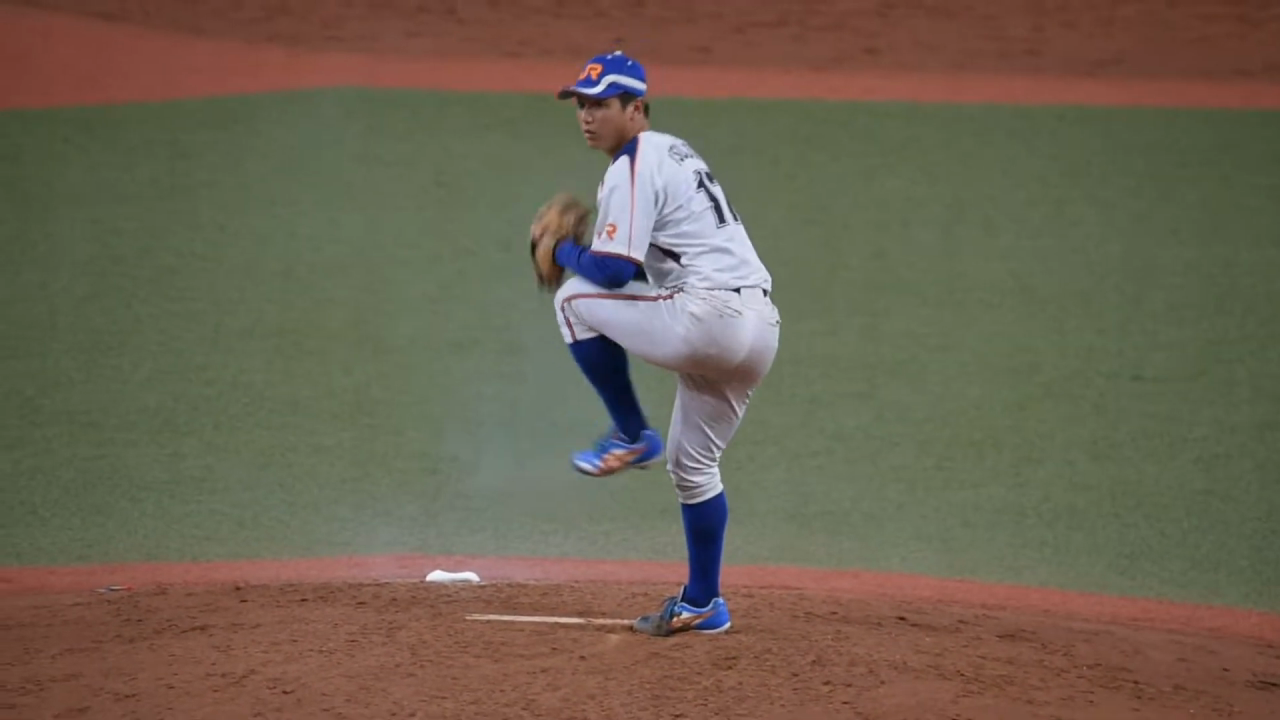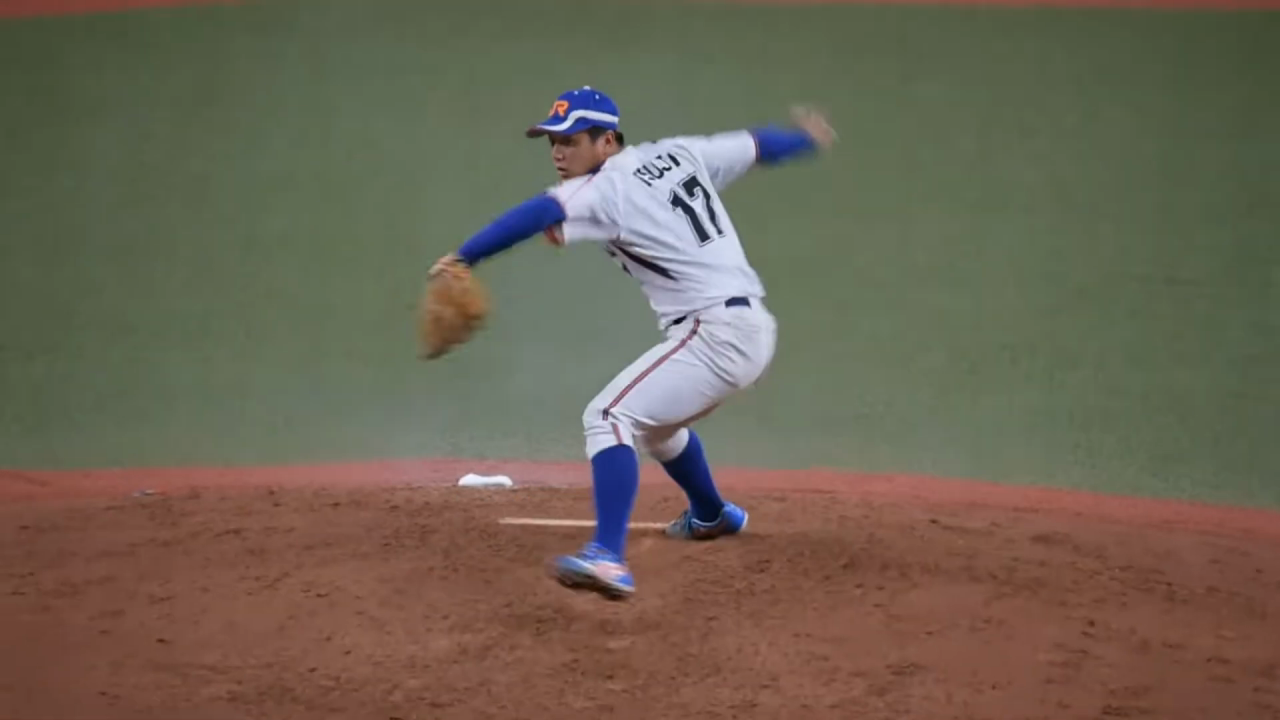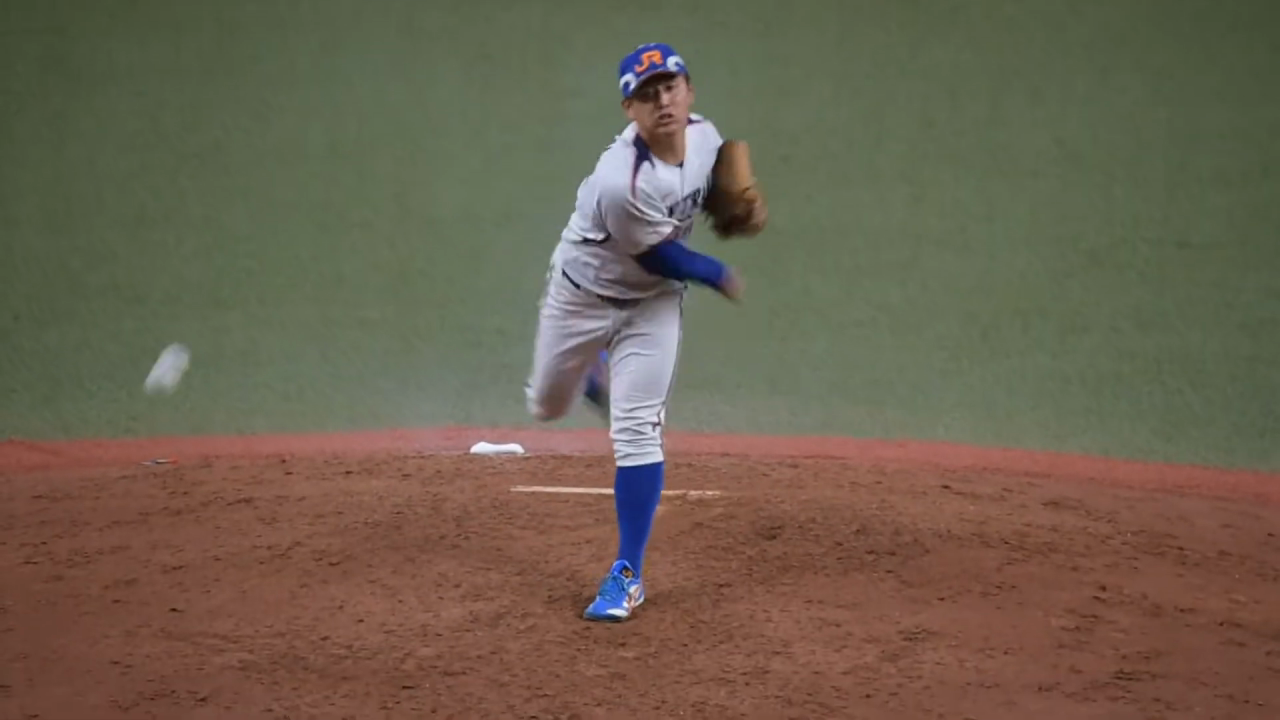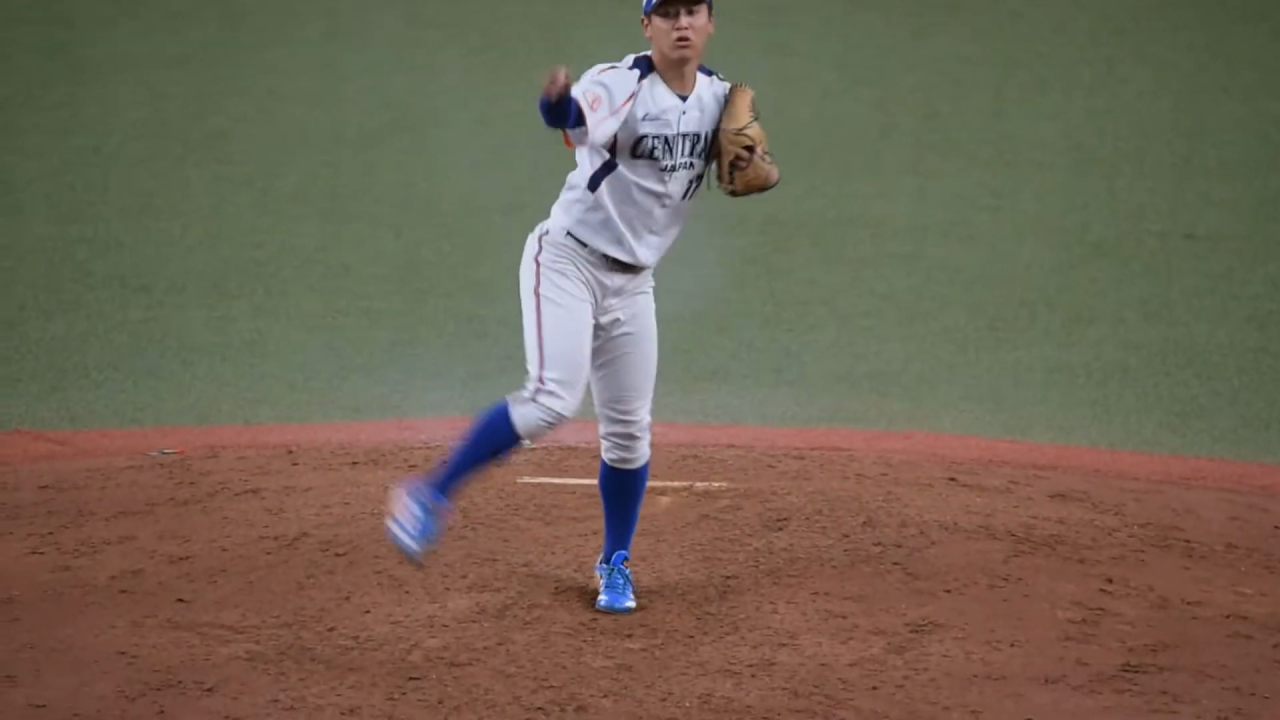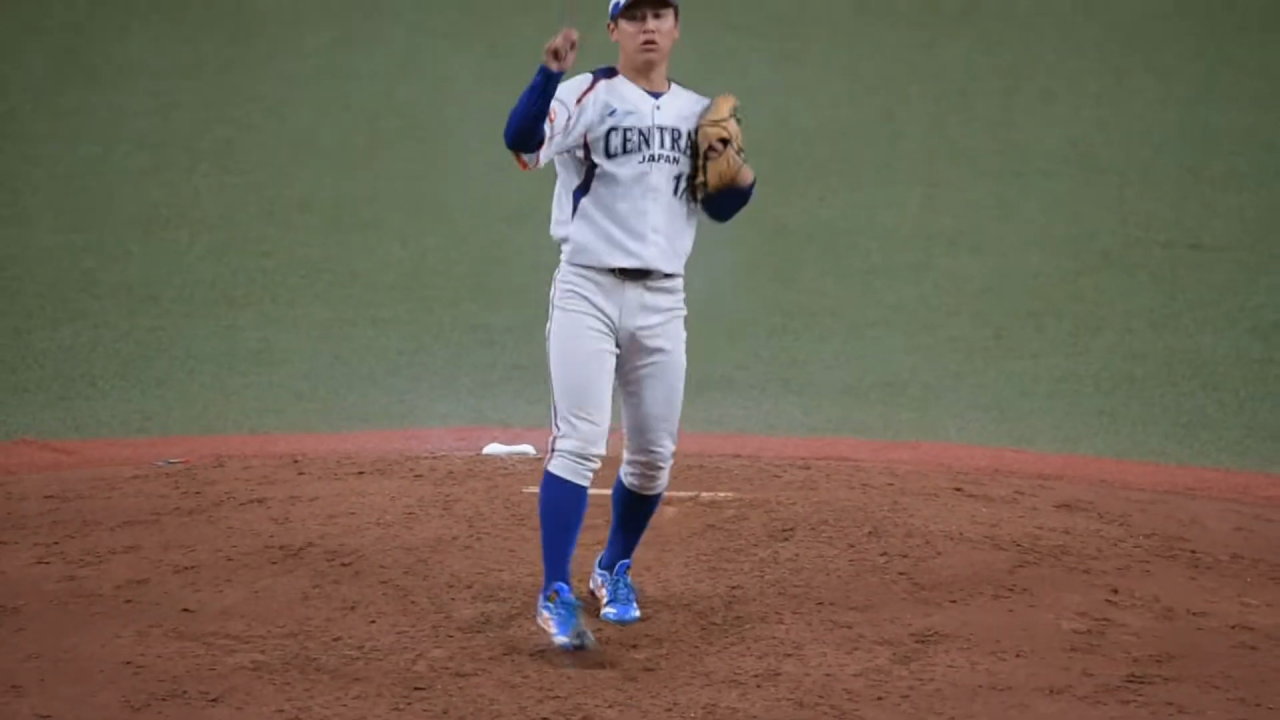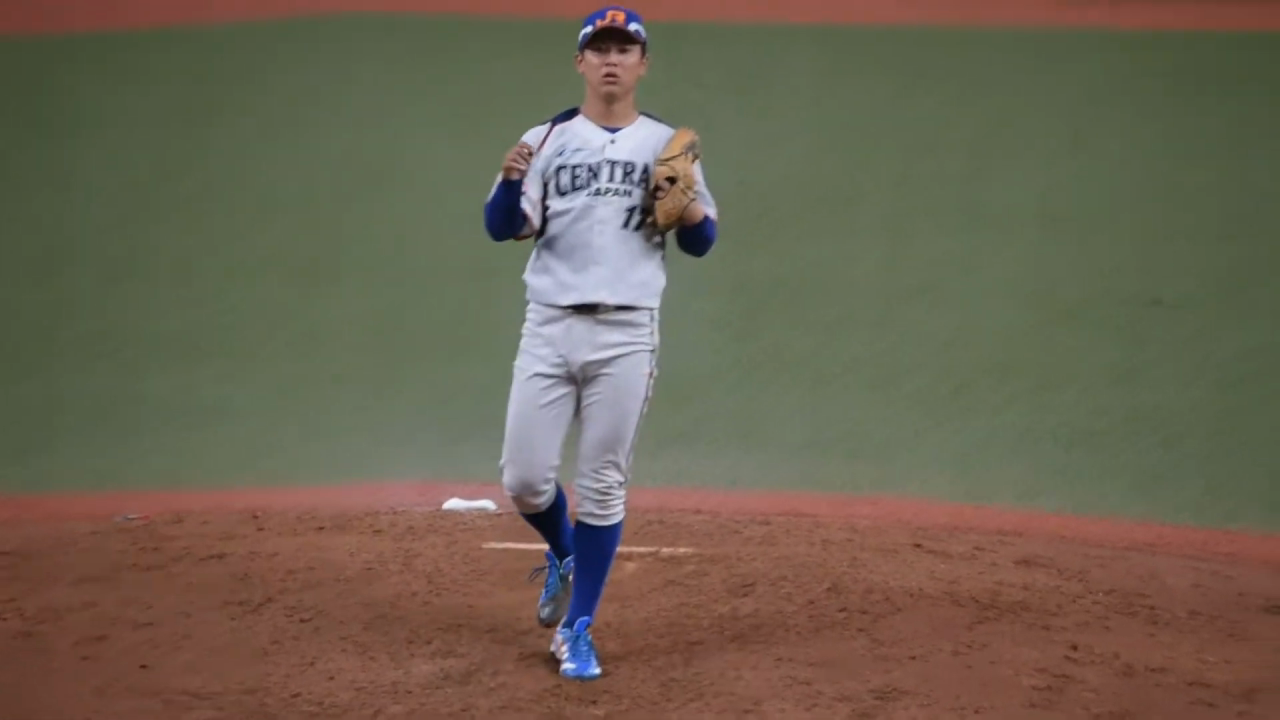
dt=0.4s
person 1, frame 1
left shoulder: (631, 166)
right shoulder: (672, 154)
left elbow: (612, 273)
left wrist: (562, 251)
right wrist: (586, 243)
left hip: (715, 315)
right hip: (757, 325)
left knee: (576, 301)
right knee: (693, 463)
left ankle: (632, 436)
right ankle: (703, 602)
person 1, frame 2
left shoulder: (602, 190)
right shoulder: (676, 154)
left elbow: (539, 212)
right elbow: (760, 145)
left wrist: (463, 255)
right wrist: (807, 136)
left hip: (720, 335)
right hip: (751, 330)
left knee: (607, 418)
right knee: (656, 423)
left ankle: (608, 557)
right ankle: (713, 513)
person 1, frame 3
left shoulder: (703, 137)
right shoulder: (619, 180)
right elbow: (659, 252)
right wrist: (720, 279)
left hip: (651, 304)
right hip: (582, 294)
left knee: (636, 428)
right knee: (548, 405)
left ankle: (626, 574)
right ankle: (593, 366)
person 1, frame 4
left shoulder: (720, 96)
right shoulder: (617, 85)
left elbow: (729, 161)
right elbow: (572, 116)
left wrist: (753, 171)
right wrist: (559, 96)
left hip: (631, 283)
right hip: (567, 259)
left knee: (630, 433)
right knee: (553, 399)
left ankle: (616, 563)
right ankle: (430, 495)
person 1, frame 5
left shoulder: (698, 112)
right shoulder: (585, 97)
left elbow: (720, 207)
right elbow: (520, 141)
left wrist: (742, 180)
right wrist: (549, 72)
left hip: (662, 303)
right hip: (586, 293)
left knee: (652, 456)
right knee: (580, 442)
left ankle: (613, 571)
right ankle: (555, 594)
person 1, frame 6
left shoulder: (668, 144)
right shoulder: (548, 140)
left elbow: (702, 243)
right elbow: (501, 226)
left wrist: (692, 214)
right wrist: (510, 176)
left hip: (626, 334)
right hip: (549, 328)
left knee: (601, 485)
right knee: (524, 478)
left ankle: (577, 627)
right ankle: (561, 557)
